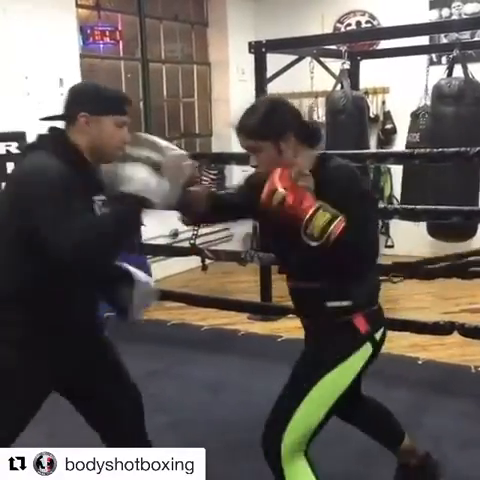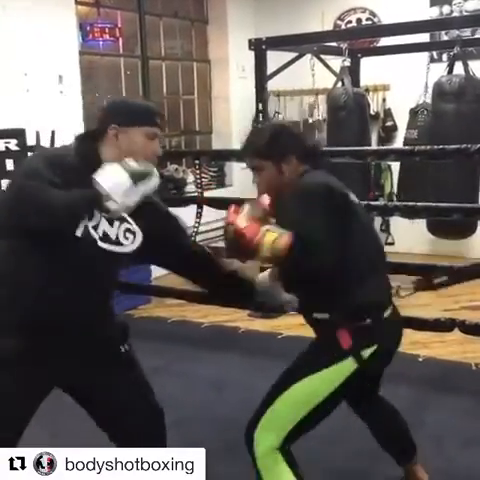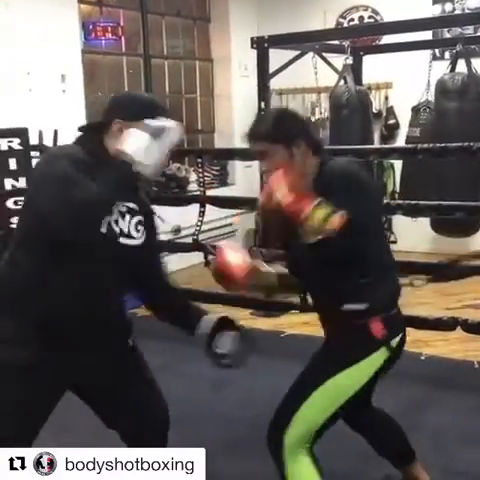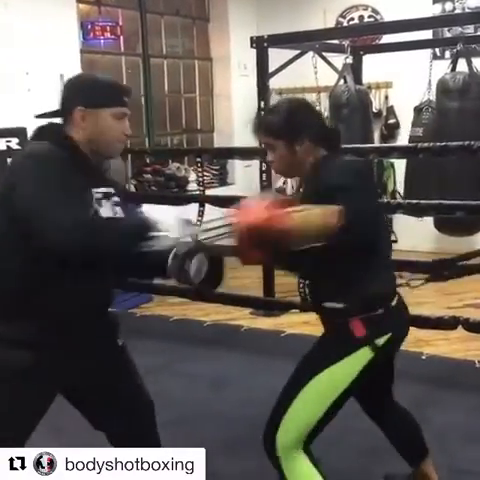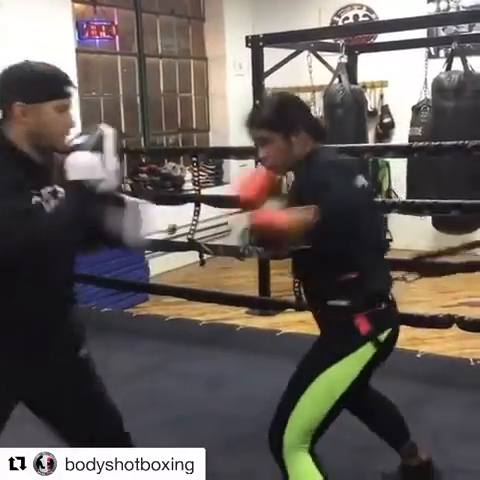
dt=0.2s
person 1, frame 1
left shoulder: (340, 177)
right shoulder: (273, 182)
left elbow: (359, 249)
right elbow: (218, 207)
left wrist: (302, 205)
right wrist: (177, 192)
left hip: (351, 326)
right hip: (331, 322)
left knee: (282, 444)
right knee: (346, 398)
person 1, frame 2
left shoulder: (307, 193)
right shoulder: (323, 190)
left elbow: (308, 259)
left wrist: (251, 231)
left hip: (352, 337)
right hip: (379, 325)
left knee: (264, 440)
right knee: (364, 397)
person 1, frame 3
left shoulder: (342, 177)
right shoulder: (291, 193)
left elbow: (357, 242)
right elbow: (309, 272)
left wrist: (299, 206)
right wrist: (257, 274)
left hip: (368, 330)
right hip: (362, 326)
left knee: (287, 440)
right knee: (355, 407)
person 1, frame 4
left shoulder: (343, 173)
right shoulder: (317, 183)
left elbow: (356, 223)
right elbow: (301, 259)
left wrist: (273, 222)
right wrist: (262, 231)
left hip: (360, 327)
right hip: (381, 318)
left knee: (283, 440)
right knee: (376, 397)
person 1, frame 5
left shoulder: (326, 171)
right shoulder: (326, 173)
left wrist: (271, 220)
right wrist: (258, 204)
left hip: (357, 323)
right hip: (370, 316)
left knee: (288, 439)
right knee: (354, 392)
person 2, frame 1
left shoulder: (86, 177)
right shoulder: (41, 174)
right elbow: (79, 248)
left wrist: (118, 279)
right wrist: (137, 198)
left hip: (75, 332)
left knee: (124, 412)
person 2, frame 2
left shoulder: (144, 207)
right shoulder: (54, 166)
left elbow: (192, 260)
left wrist: (253, 291)
right wrist: (99, 197)
left hip: (92, 336)
left knee: (145, 424)
person 2, frame 3
left shoulder: (138, 203)
right shoulder: (65, 165)
left elbow: (149, 282)
right elbow: (65, 220)
left wrist: (203, 324)
right wrist: (129, 166)
left hip: (100, 336)
right hip: (30, 340)
left knee: (150, 422)
person 2, frame 4
left shoulder: (93, 174)
right shoulder: (37, 166)
left elbow: (112, 259)
right elbow: (71, 238)
left wrist: (171, 261)
right wrist: (141, 227)
left hip: (89, 333)
left knee: (136, 421)
person 2, frame 5
left shoulder: (47, 163)
left elbow: (71, 237)
right elbow: (36, 246)
right wrist: (87, 187)
left hip: (50, 338)
left knee: (102, 428)
